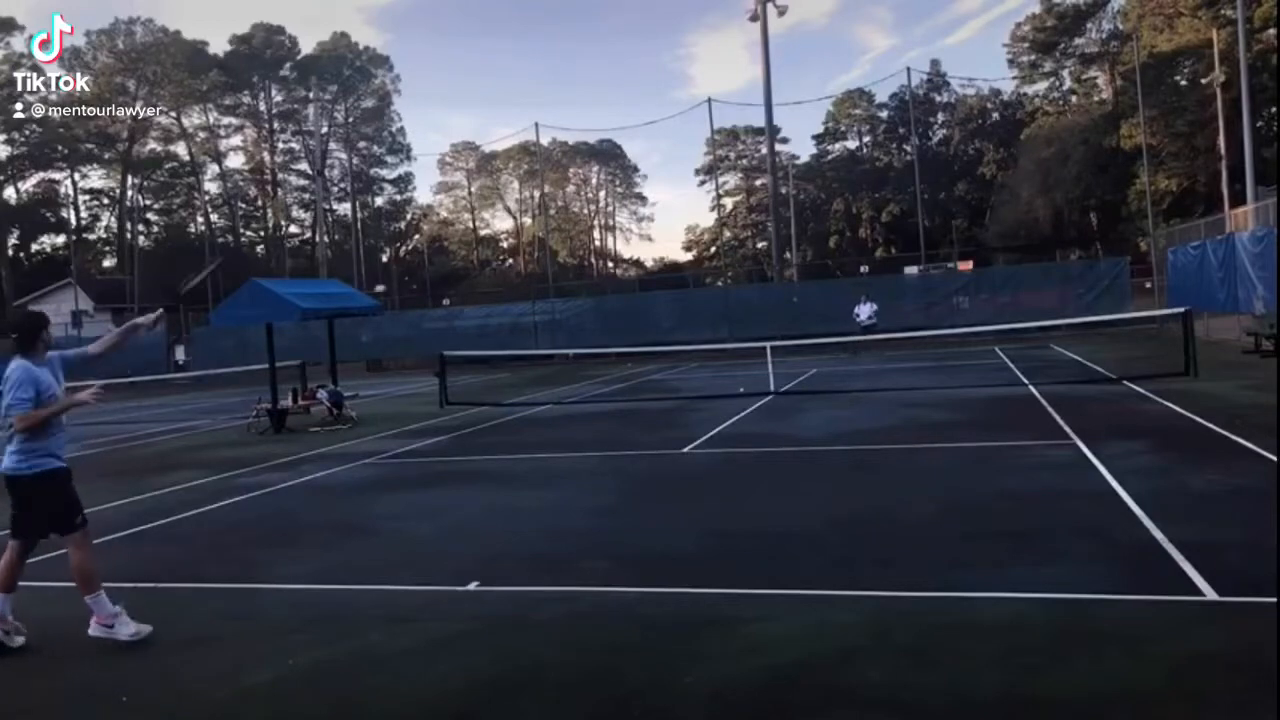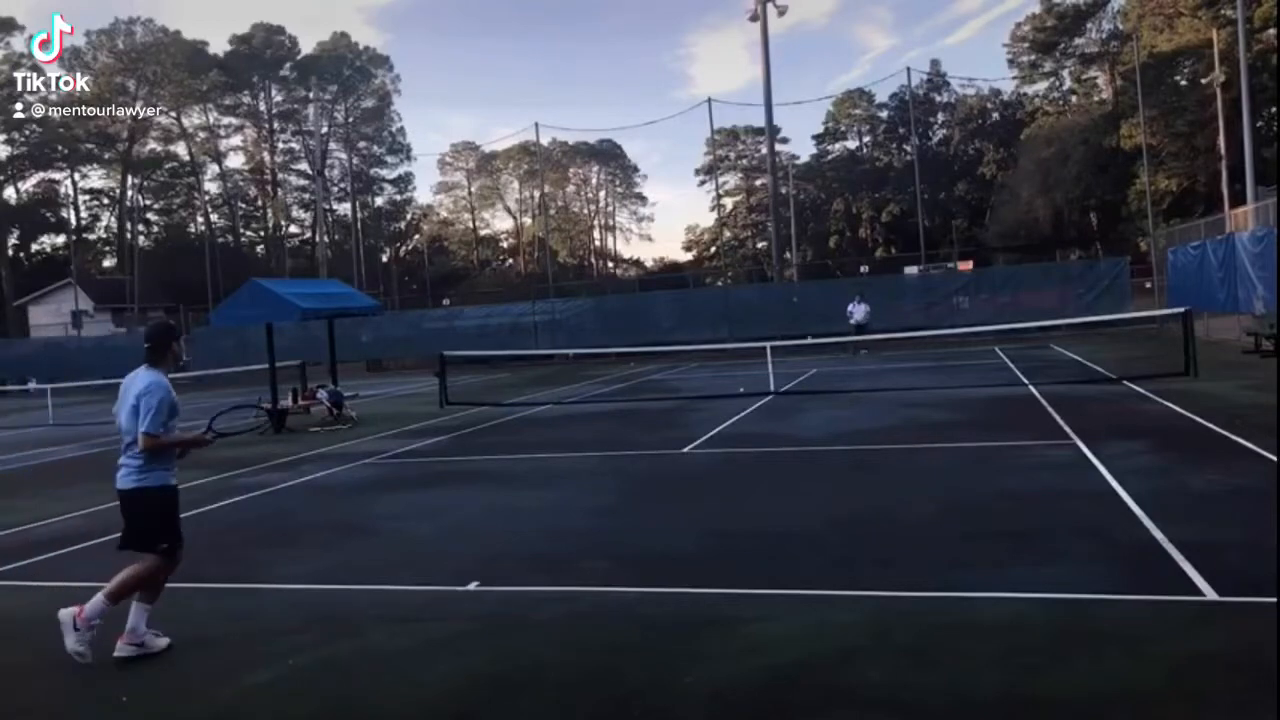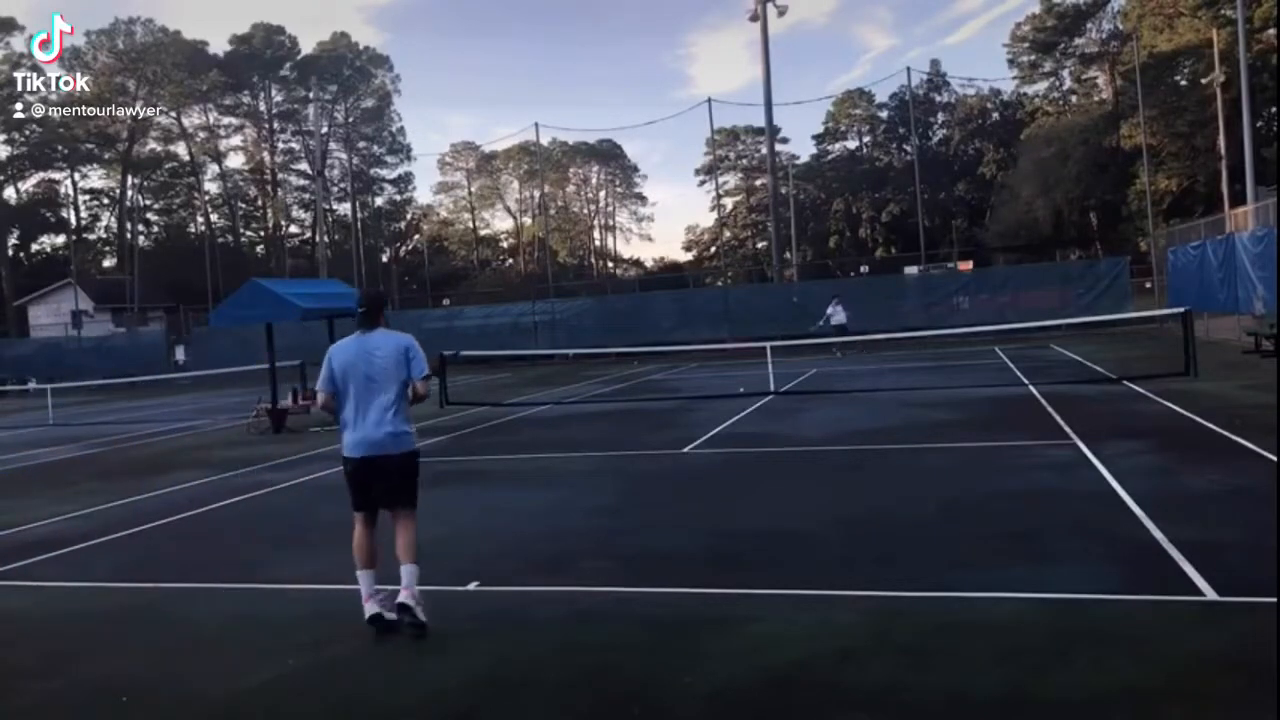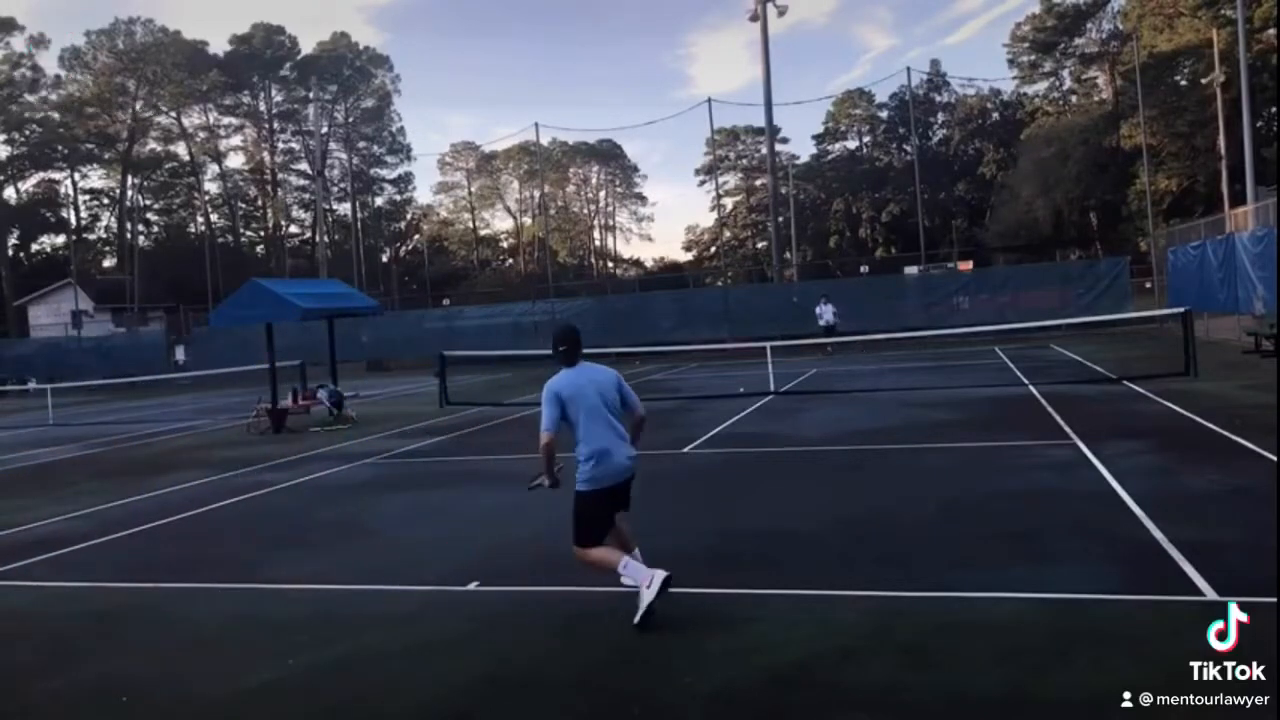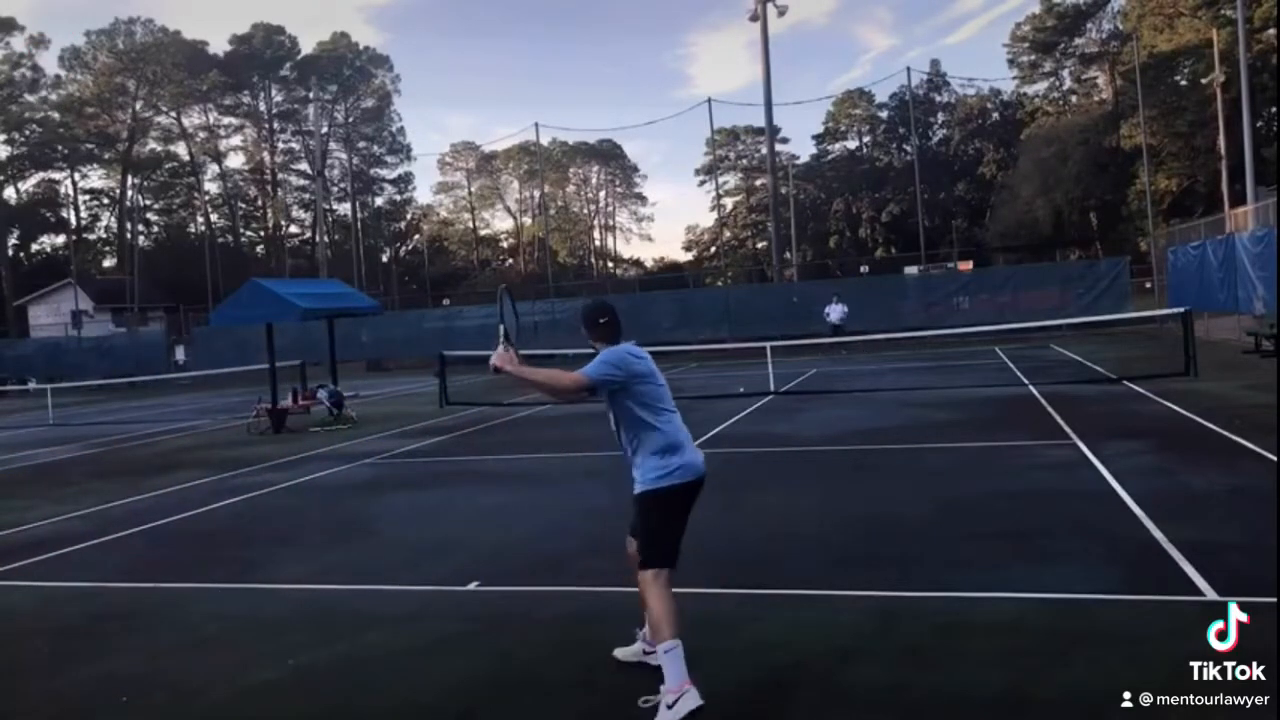
dt=0.7s
person 1, frame 1
left shoulder: (49, 362)
left elbow: (94, 349)
left wrist: (133, 326)
right wrist: (72, 401)
right hip: (39, 471)
right knee: (78, 538)
right ankle: (107, 620)
person 1, frame 2
left shoulder: (136, 378)
right shoulder: (157, 386)
left elbow: (123, 423)
right elbow: (148, 443)
left wrist: (176, 442)
right wrist: (187, 441)
left hip: (147, 481)
right hip: (148, 483)
left knee: (167, 555)
right knee: (156, 561)
left ankle: (135, 635)
right ankle: (83, 617)
person 1, frame 3
left shoulder: (338, 350)
right shoulder: (404, 342)
left elbow: (324, 402)
right elbow: (421, 392)
left hip: (356, 448)
right hip: (395, 444)
left knee: (364, 521)
right knee: (404, 517)
left ankle: (371, 603)
right ankle: (408, 593)
person 1, frame 4
left shoulder: (554, 387)
right shoulder: (609, 375)
left elbow: (547, 442)
right elbow: (639, 415)
left wrist: (549, 475)
left hip: (594, 474)
right hip: (623, 465)
left knee: (588, 549)
right knee: (609, 517)
left ankle: (648, 577)
right ankle: (642, 574)
person 1, frame 5
left shoulder: (619, 357)
right shoulder: (626, 356)
left elbow: (571, 383)
right elbow: (568, 390)
left wrist: (514, 368)
right wrist: (518, 366)
left hip: (666, 475)
right hip: (680, 471)
left knee: (653, 580)
right knee: (639, 548)
right ankle: (652, 645)
